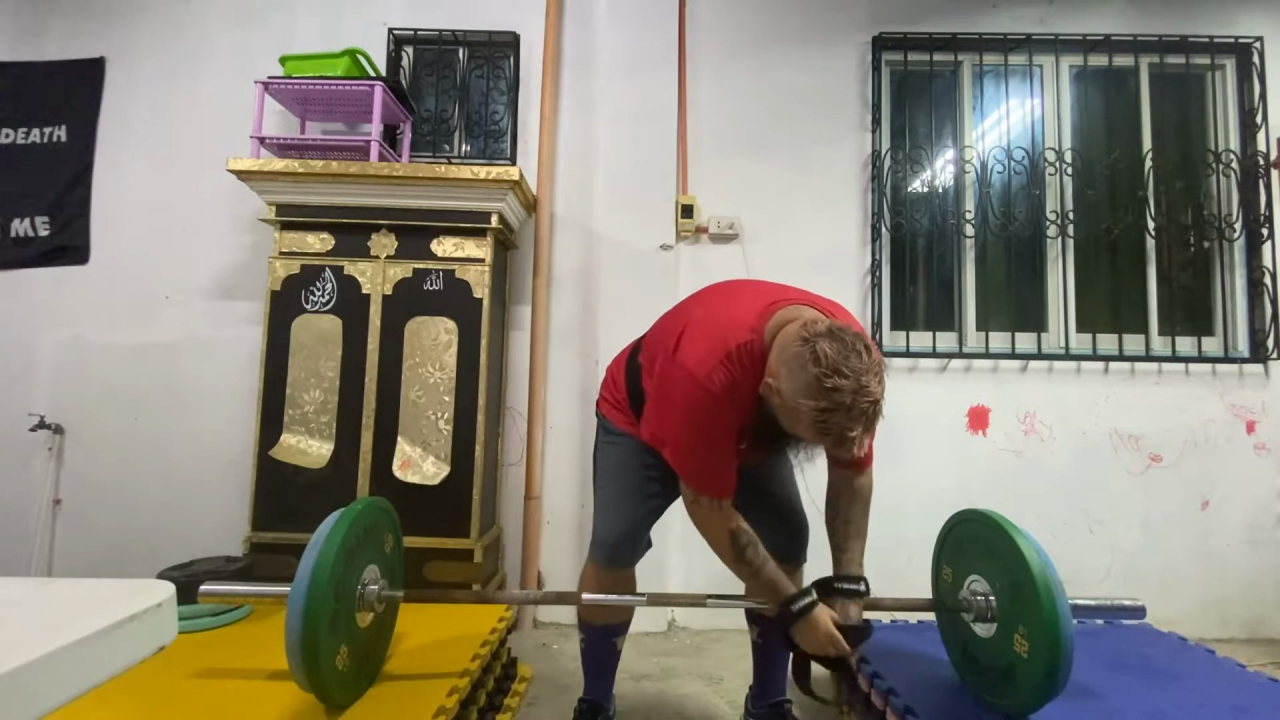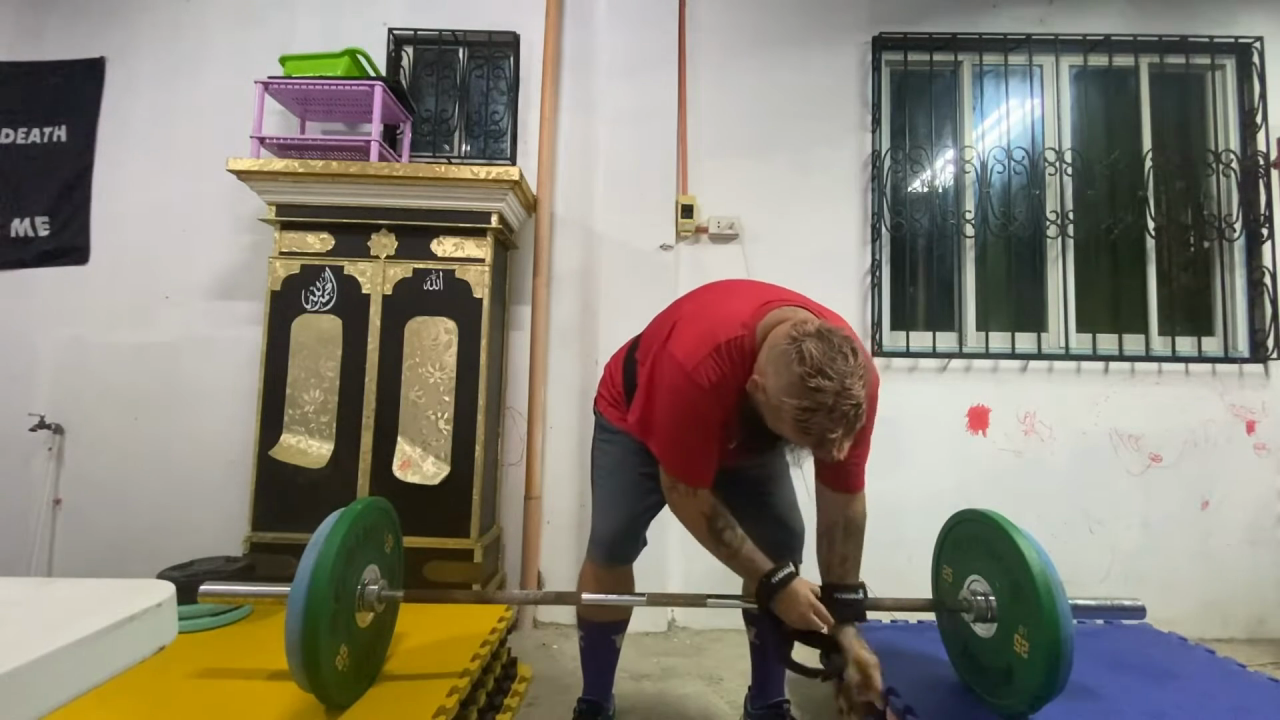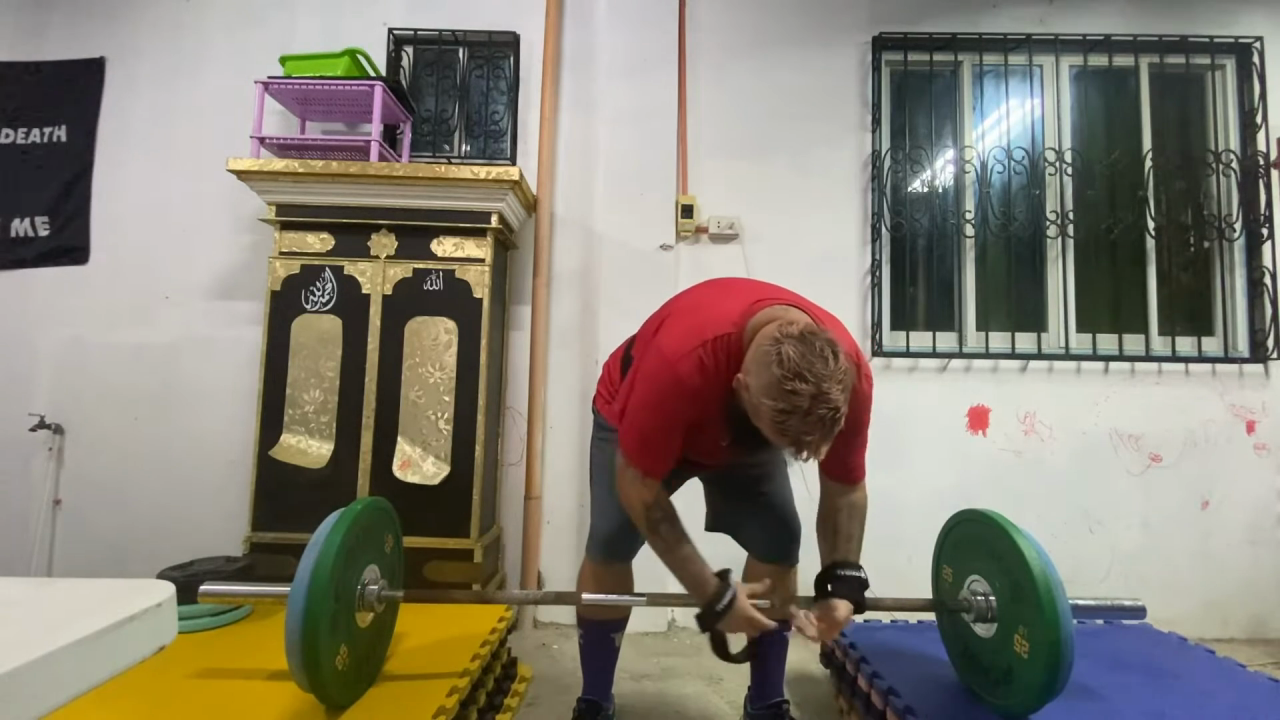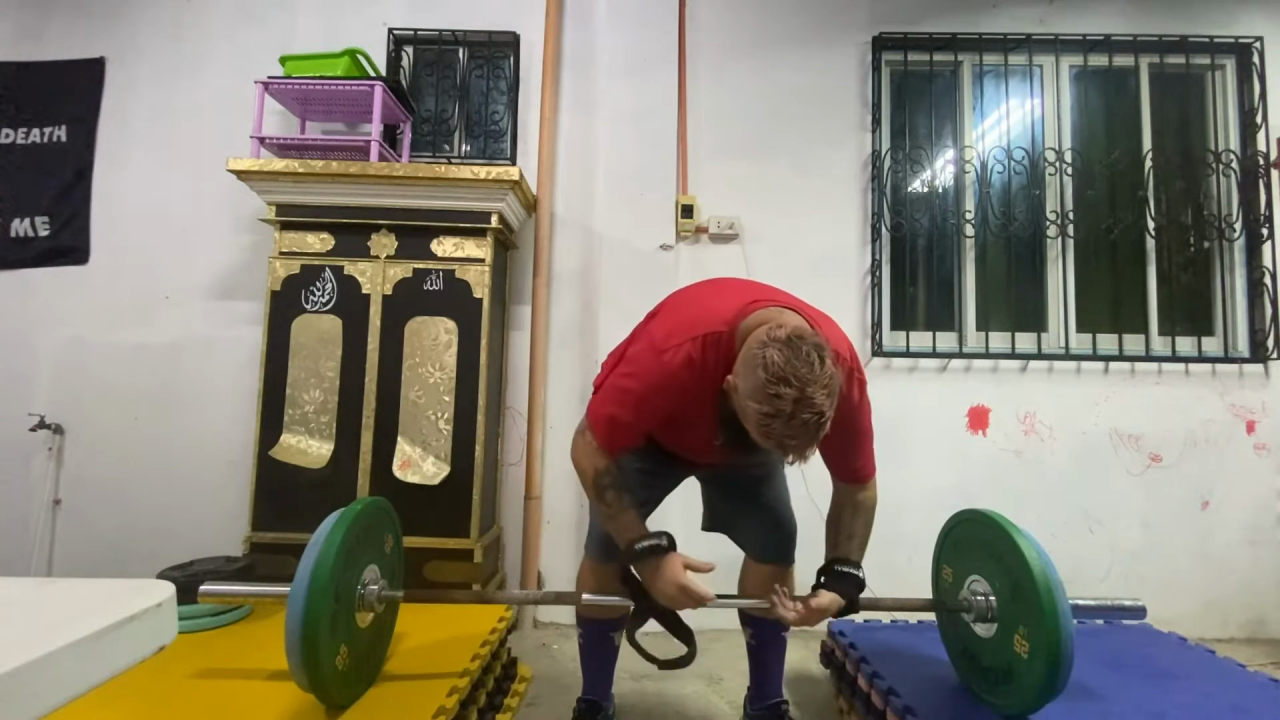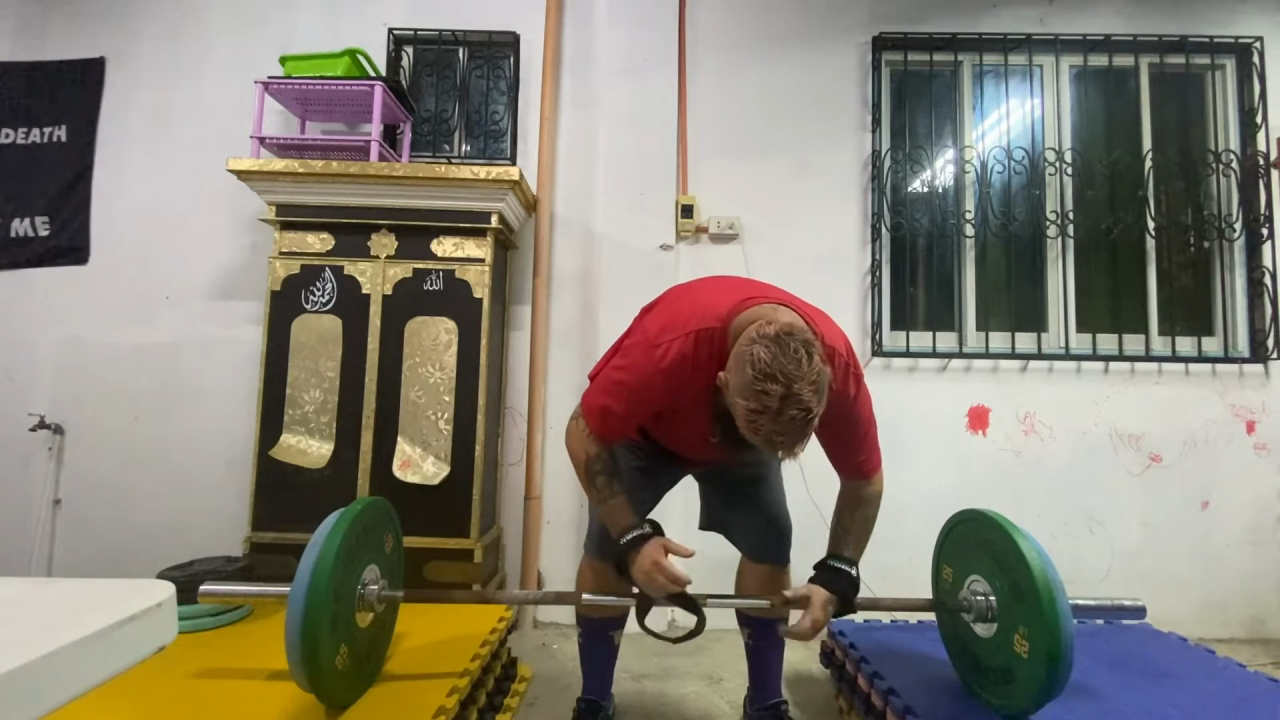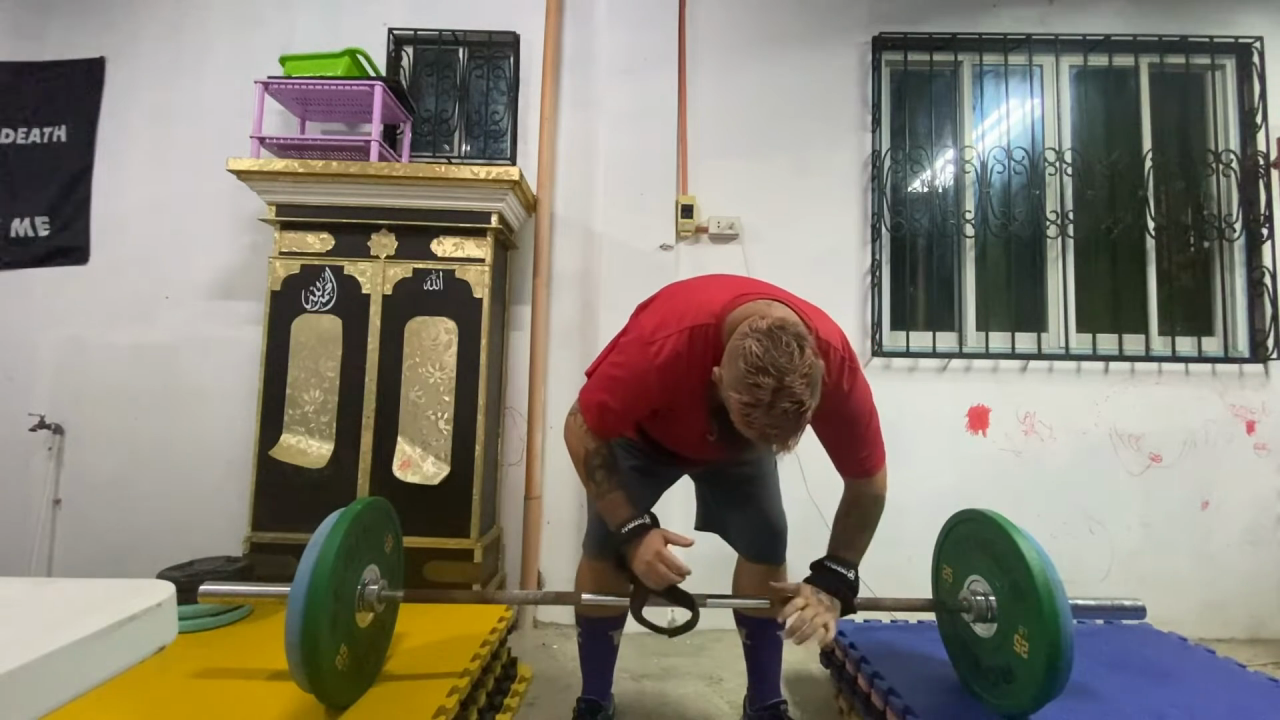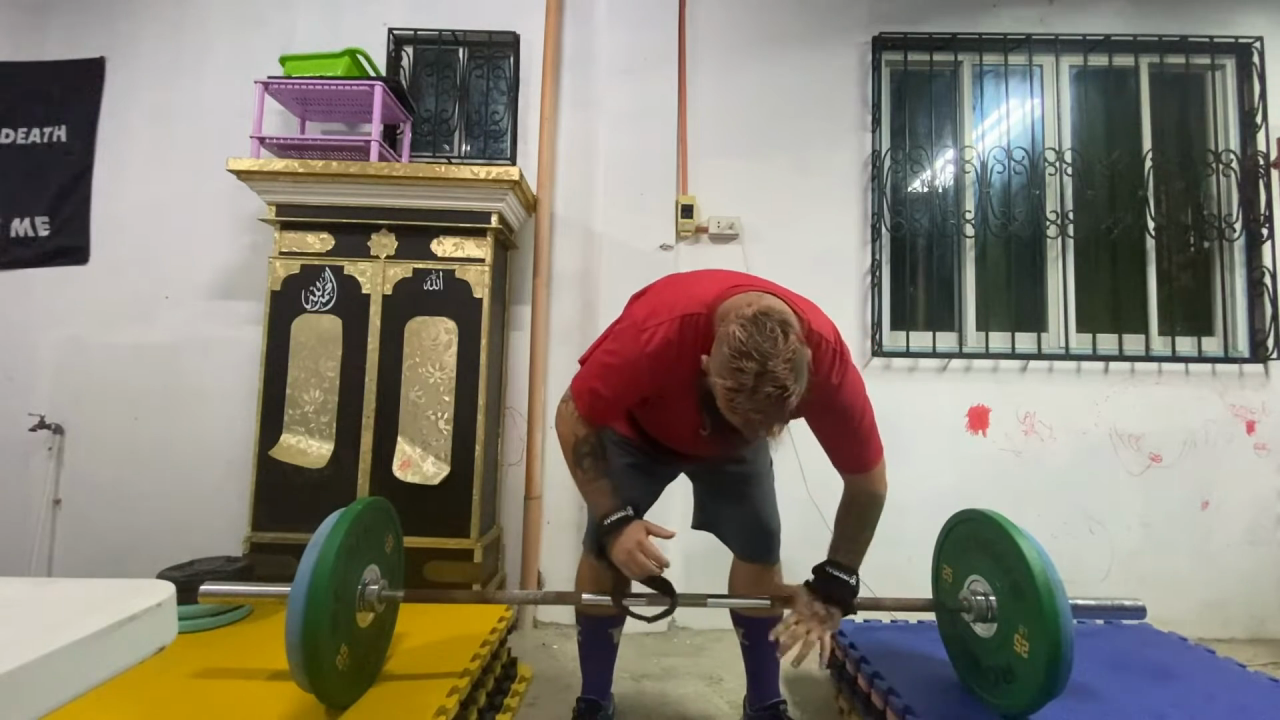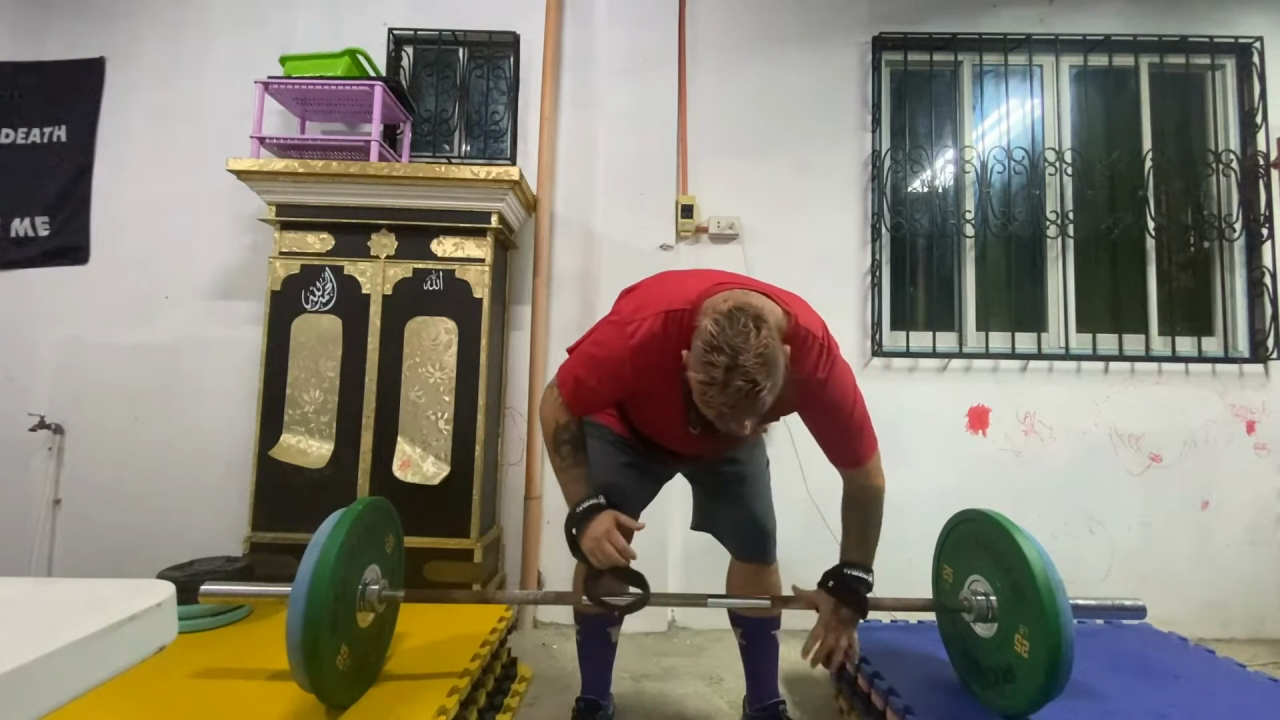
dt=0.3s
person 1, frame 1
left shoulder: (856, 366)
right shoulder: (706, 370)
left elbow: (851, 476)
right elbow: (710, 511)
right wrist: (796, 608)
left hip: (749, 432)
right hip: (640, 417)
left knee: (788, 548)
right knee: (613, 550)
person 1, frame 2
left shoulder: (852, 377)
right shoulder: (696, 361)
left elbow: (843, 502)
right elbow: (685, 495)
left wrist: (844, 621)
right wrist: (773, 582)
left hip: (744, 435)
right hip: (637, 416)
left knee: (784, 544)
right knee: (610, 547)
person 1, frame 3
left shoulder: (847, 373)
right shoulder: (682, 358)
left elbow: (844, 486)
right elbow: (636, 486)
left wrist: (844, 582)
right wrist: (711, 592)
left hip: (743, 437)
right hip: (635, 418)
left knee: (779, 544)
right knee: (609, 546)
person 1, frame 4
left shoulder: (840, 371)
right shoulder: (673, 352)
left elbow: (857, 484)
right elbow: (590, 448)
left wrist: (841, 576)
right wrist: (647, 553)
left hip: (740, 444)
right hip: (643, 428)
left knee: (775, 543)
right knee: (607, 547)
person 1, frame 5
left shoulder: (838, 369)
right shoulder: (667, 346)
left elbow: (864, 481)
right elbow: (584, 433)
left wrist: (835, 577)
right wrist: (631, 537)
left hip: (738, 443)
right hip: (643, 429)
left knee: (771, 545)
right knee: (606, 548)
person 1, frame 6
left shoulder: (835, 365)
right shoulder: (663, 342)
left elbow: (867, 481)
right elbow: (583, 428)
left wrist: (832, 579)
right wrist: (631, 529)
left hip: (735, 445)
right hip: (638, 429)
left knee: (766, 546)
right knee: (606, 548)
person 1, frame 7
left shoulder: (827, 362)
right shoulder: (655, 331)
left elbow: (867, 480)
right elbow: (574, 416)
left wrist: (833, 586)
right wrist: (612, 519)
right hip: (634, 429)
left knee: (761, 547)
right knee: (606, 550)
person 1, frame 8
left shoulder: (814, 356)
right shoulder: (642, 326)
left elbow: (864, 476)
right elbow: (558, 405)
left wrist: (849, 586)
right wrist: (584, 509)
right hip: (628, 429)
left knee: (757, 548)
right knee: (598, 547)
